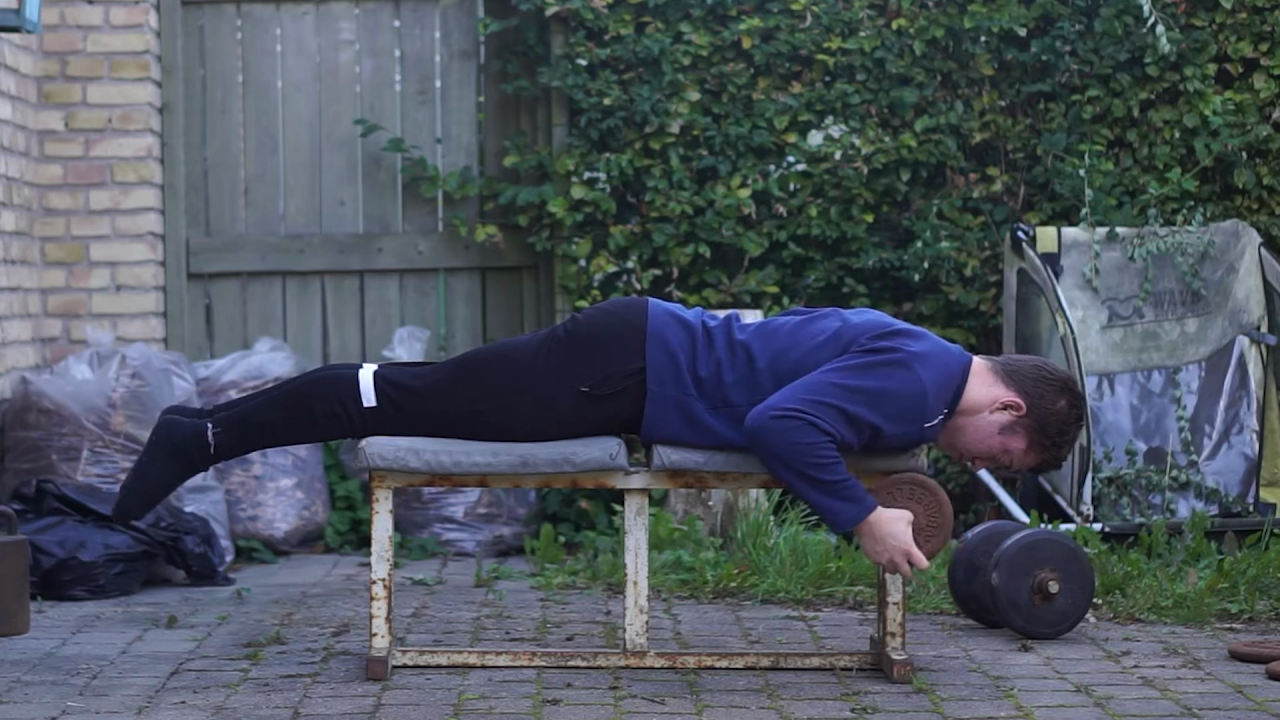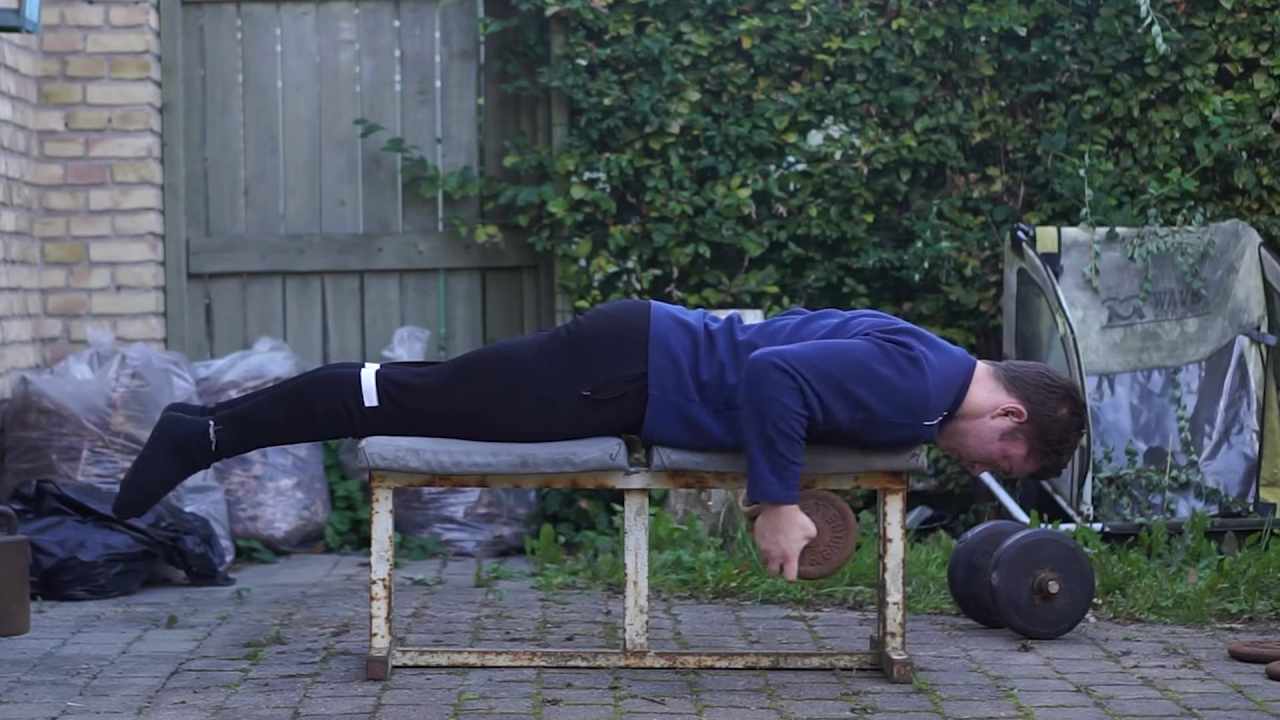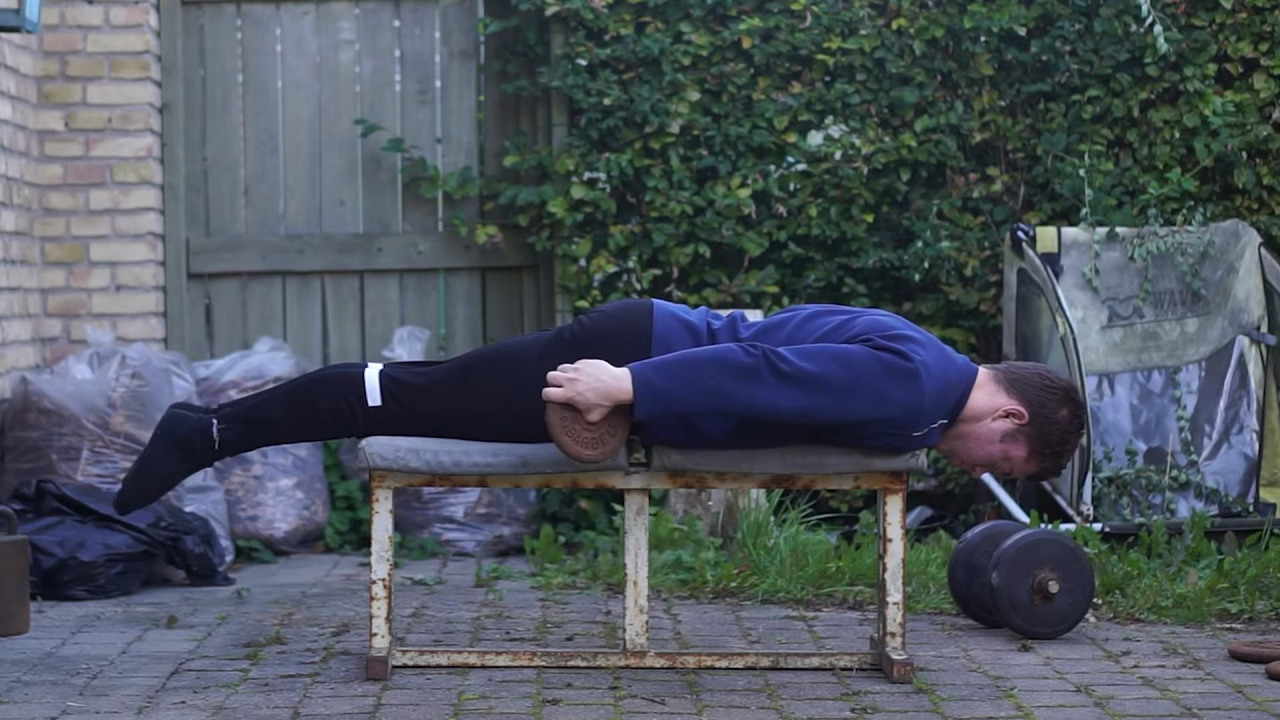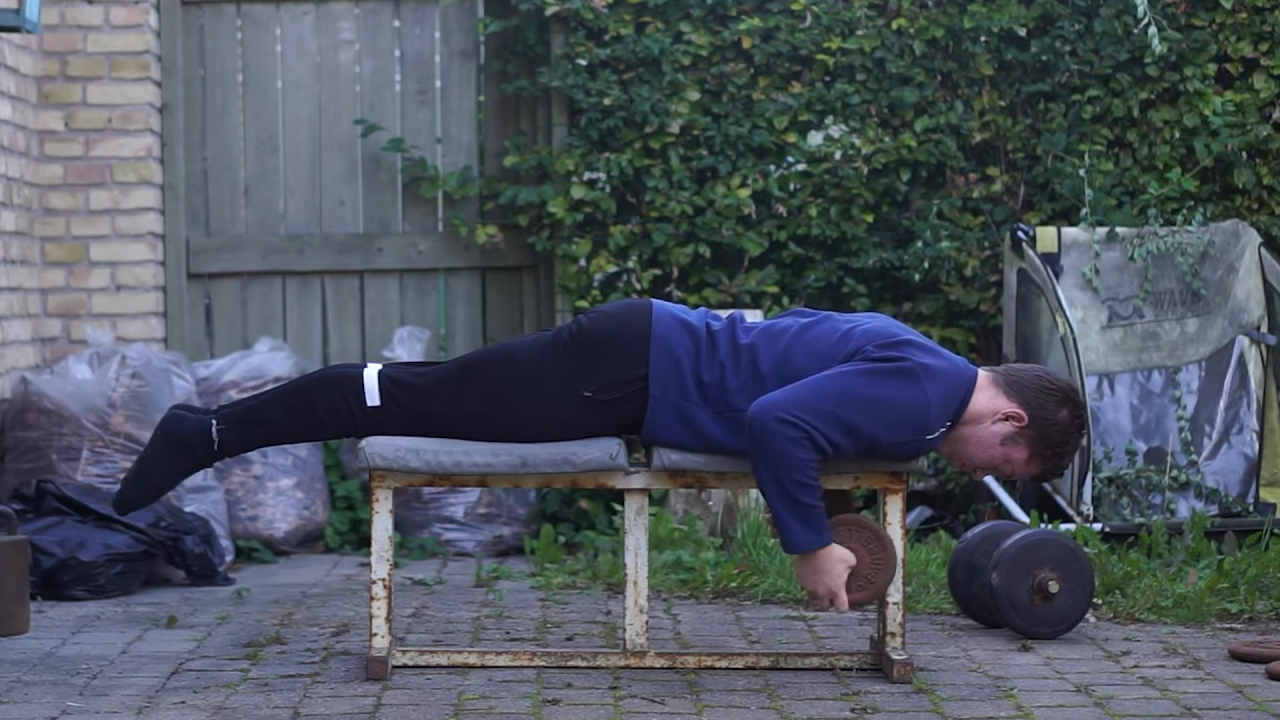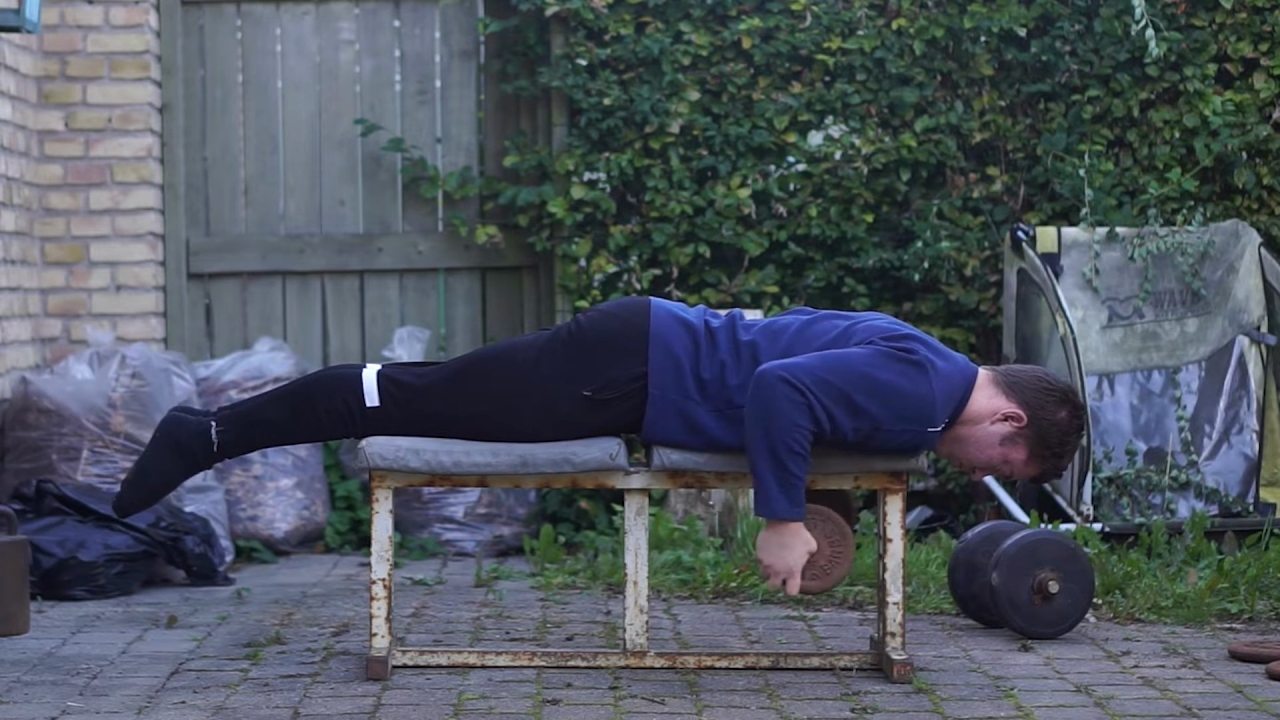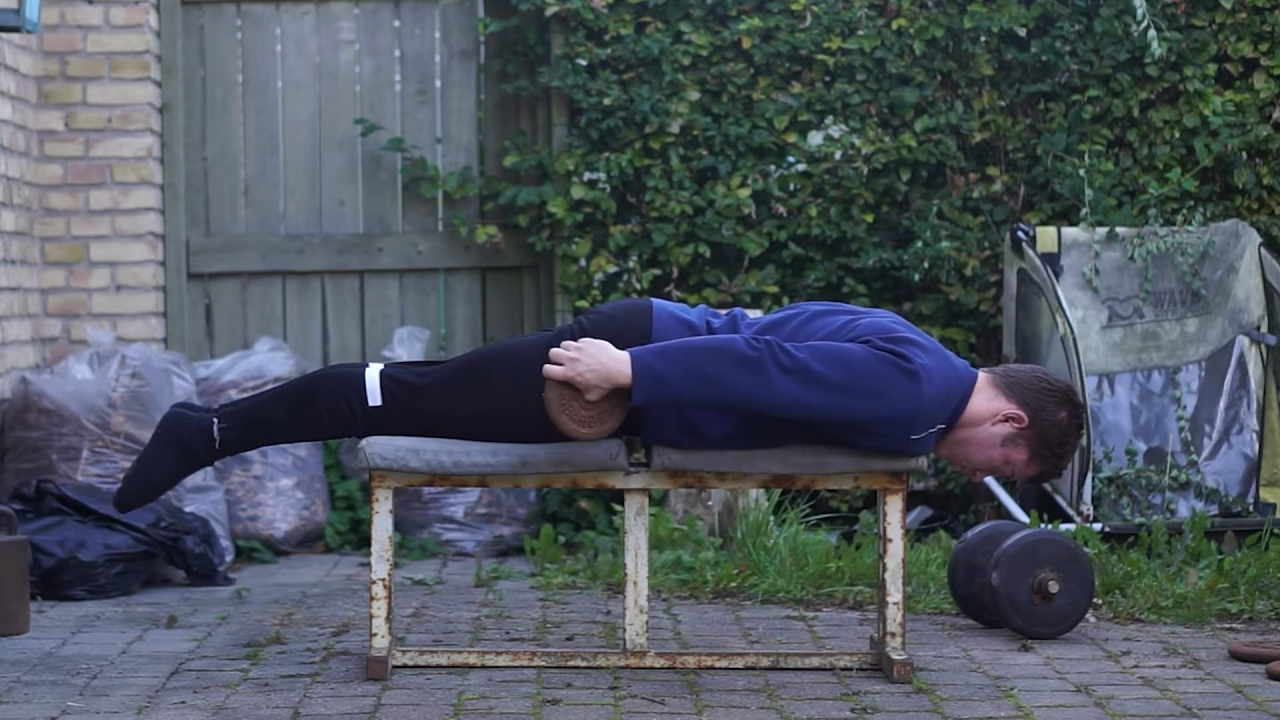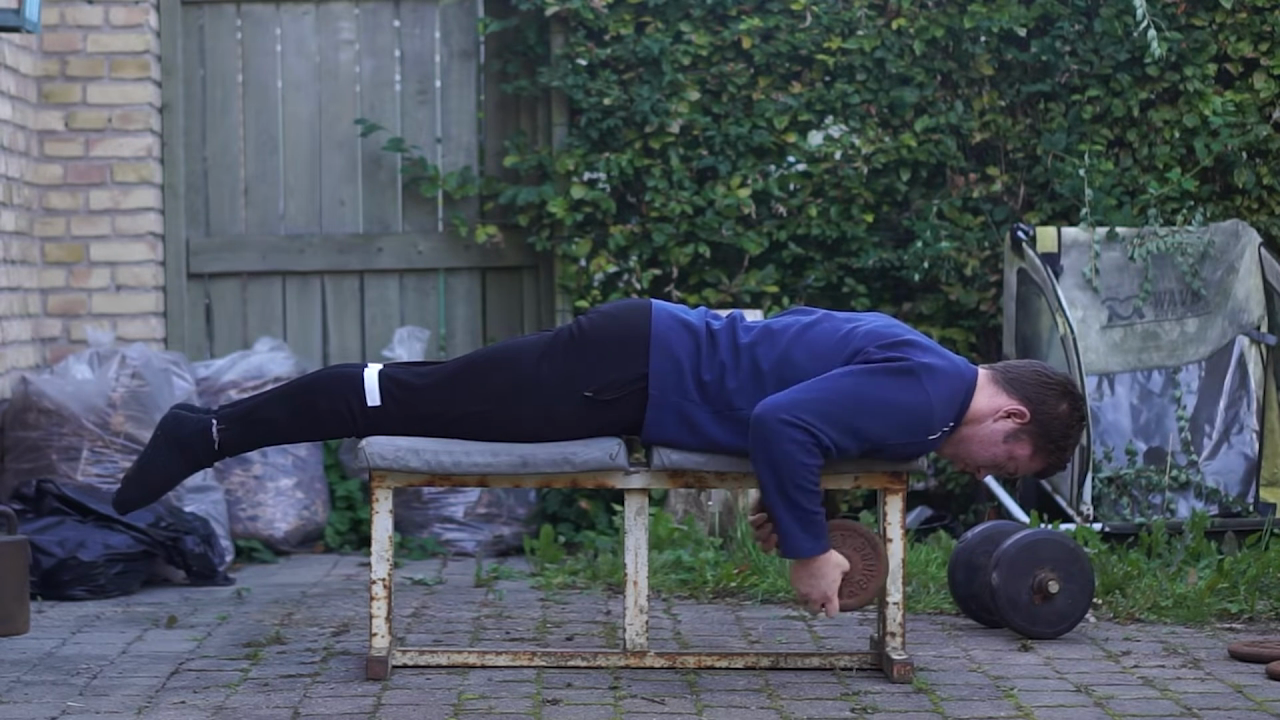
dt=0.7s
person 1, frame 1
left shoulder: (913, 358)
right shoulder: (917, 382)
right elbow: (780, 425)
left wrist: (869, 478)
right wrist: (865, 520)
left hip: (642, 353)
right hip: (628, 368)
left knee: (420, 392)
right knee: (409, 399)
left ankle: (206, 426)
right ankle: (205, 436)
person 1, frame 2
left shoulder: (918, 363)
right shoulder: (917, 379)
right elbow: (771, 376)
right wrist: (777, 505)
left hip: (643, 352)
right hip: (630, 373)
left knee: (422, 394)
right knee: (412, 398)
left ankle: (209, 424)
right ankle: (207, 430)
person 1, frame 3
left shoulder: (917, 365)
right shoulder: (911, 387)
right elbow: (755, 374)
right wrist: (628, 387)
left hip: (642, 352)
right hip: (637, 357)
left knee: (423, 391)
right knee: (412, 401)
left ankle: (215, 422)
right ankle: (208, 429)
person 1, frame 4
left shoulder: (922, 367)
right shoulder: (920, 393)
right elbow: (778, 421)
right wrist: (811, 546)
left hip: (649, 347)
right hip: (633, 372)
left knee: (422, 394)
right knee: (417, 404)
left ankle: (213, 429)
right ankle: (210, 431)
person 1, frame 5
left shoulder: (920, 369)
right shoulder: (922, 389)
right elbow: (780, 390)
right wrist: (783, 520)
left hip: (644, 355)
right hip: (632, 369)
left knee: (427, 394)
right knee: (416, 400)
left ankle: (215, 426)
right ankle: (210, 431)
person 1, frame 6
left shoulder: (918, 366)
right shoulder: (911, 390)
right elbow: (757, 364)
right wrist: (628, 375)
left hip: (641, 346)
right hip: (633, 350)
left knee: (418, 392)
right knee: (414, 403)
left ankle: (215, 424)
right ankle: (211, 430)
person 1, frame 7
left shoulder: (919, 365)
right shoulder: (923, 396)
right elbow: (779, 423)
right wrist: (809, 551)
left hip: (645, 351)
right hip: (632, 372)
left knee: (422, 395)
right knee: (416, 402)
left ankle: (212, 431)
right ankle: (209, 431)
